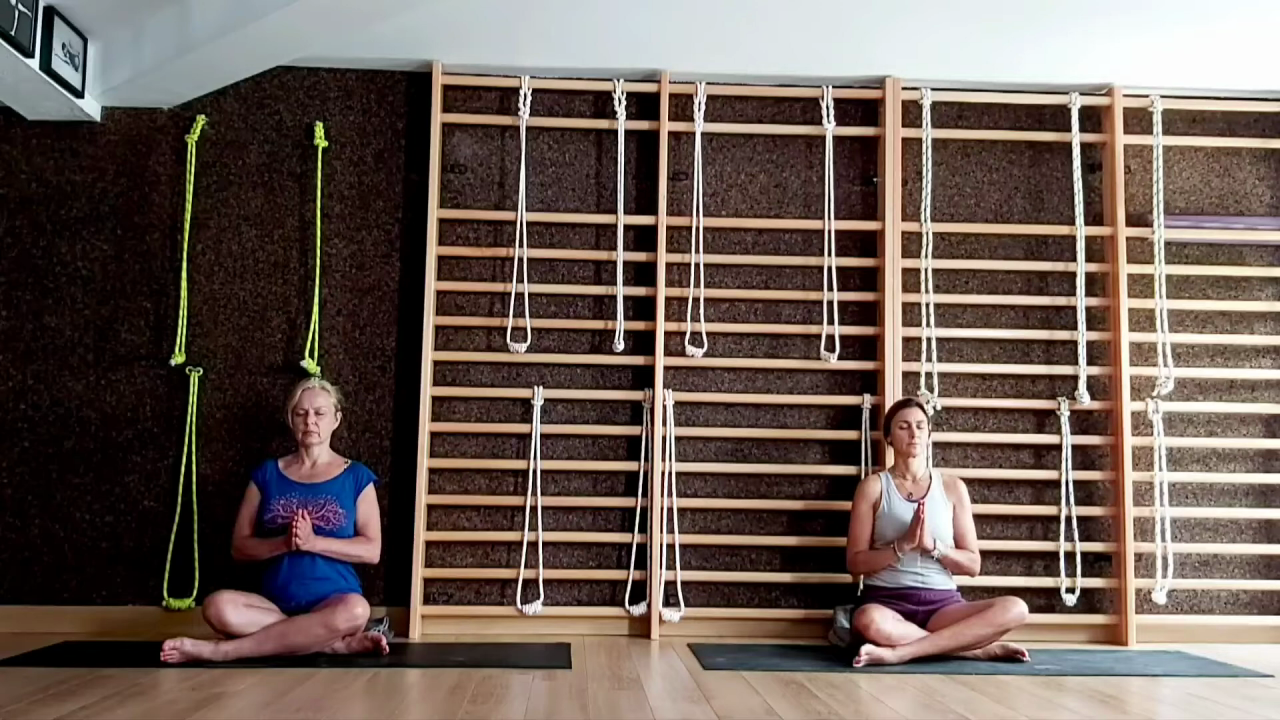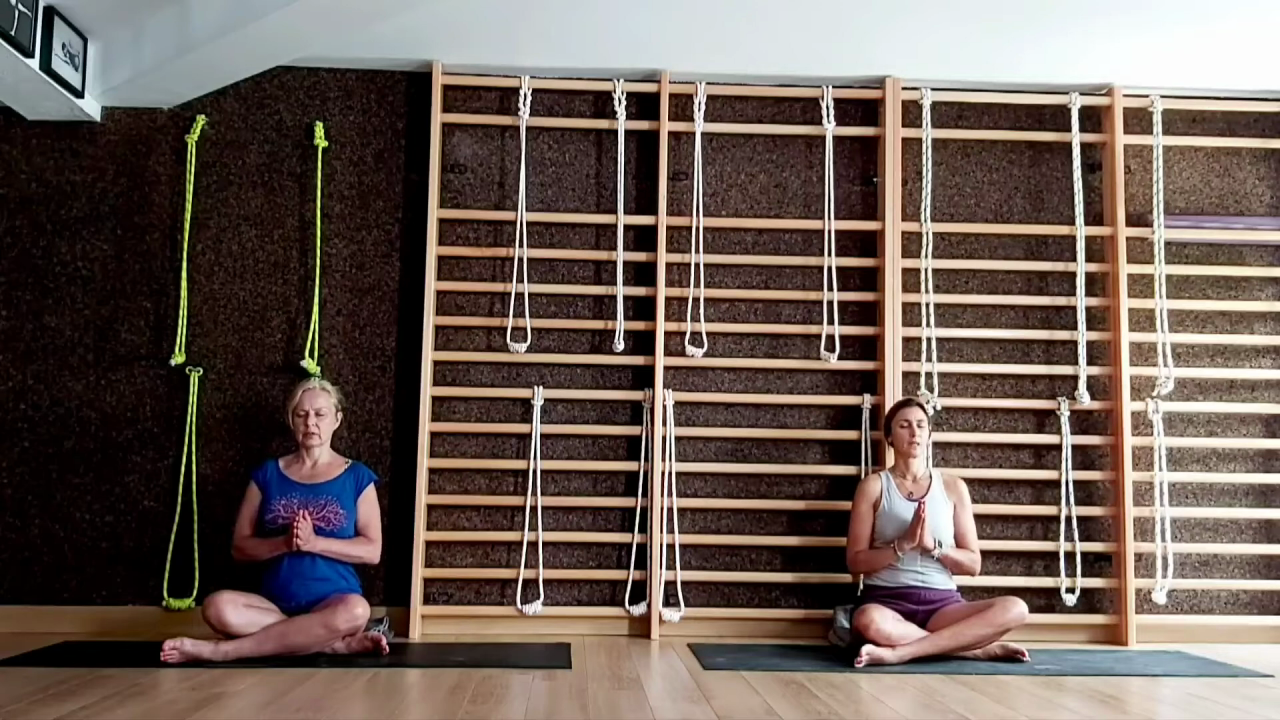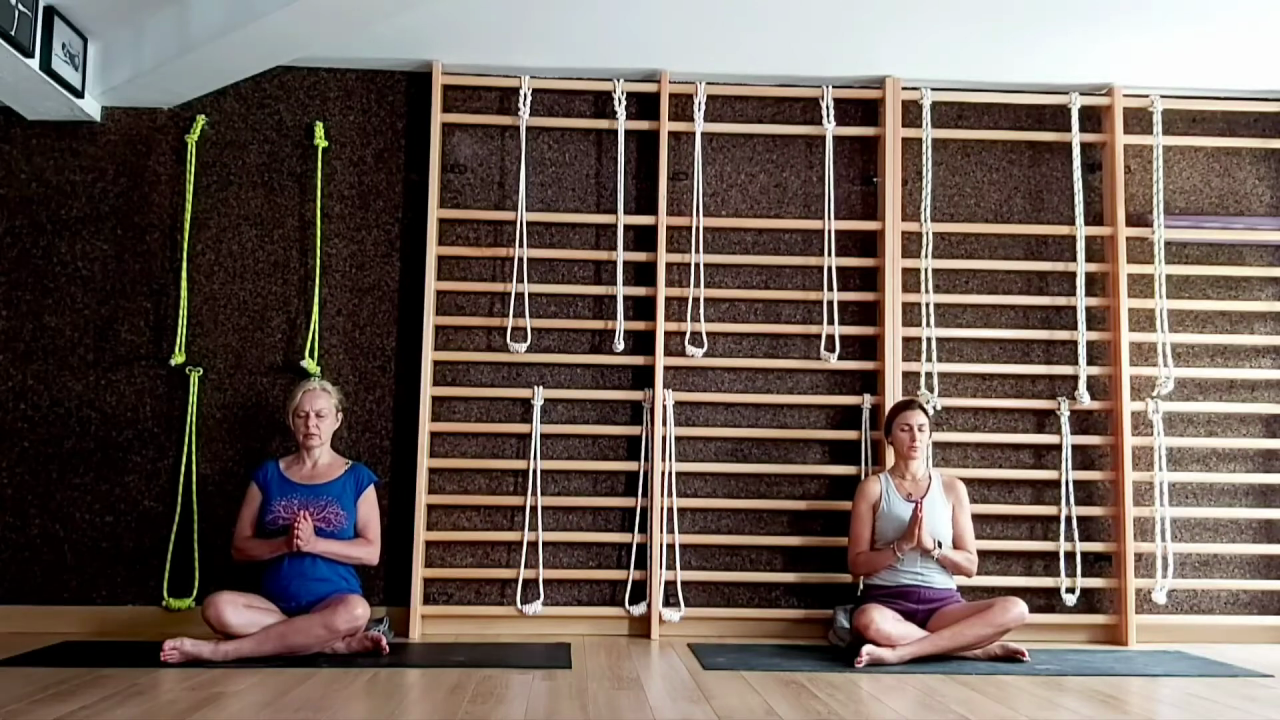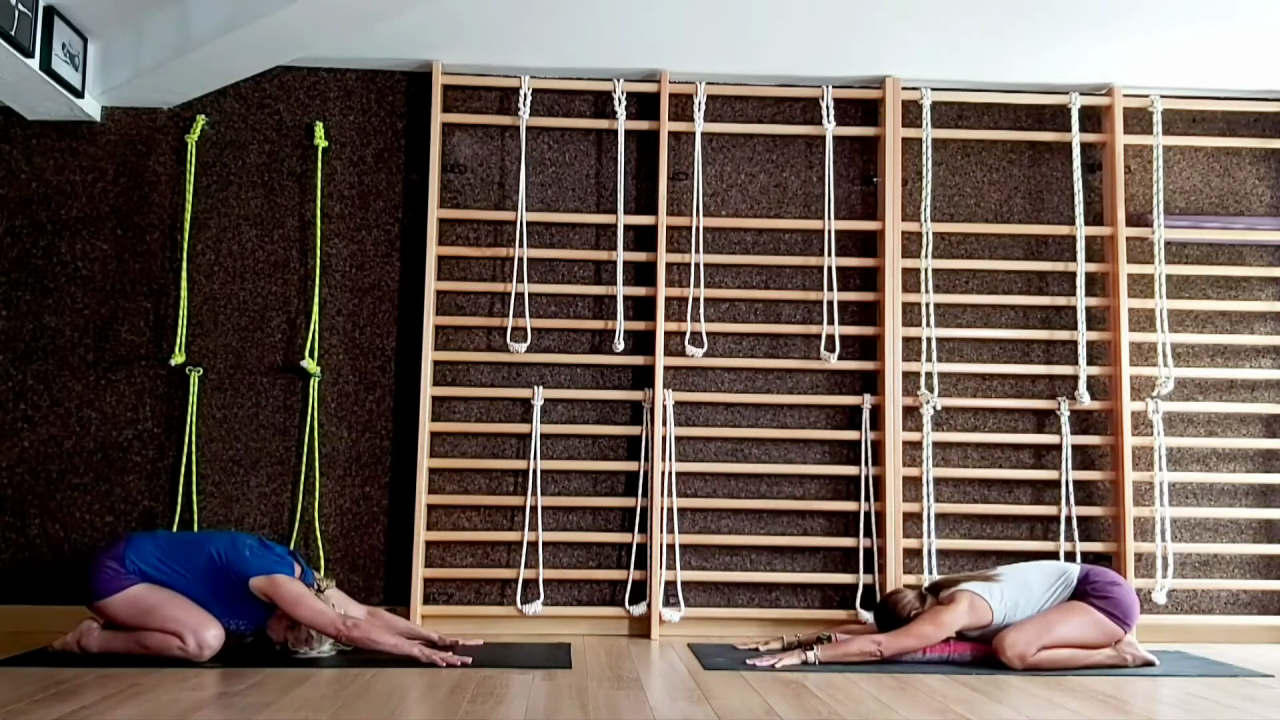
dt=0.7s
person 1, frame 1
left shoulder: (356, 477)
right shoulder: (267, 474)
left elbow: (371, 550)
right elbow: (240, 546)
left wrist: (313, 541)
right wrist: (284, 543)
left hip: (334, 601)
right hip: (274, 602)
left knee: (355, 610)
right knee: (219, 606)
left ankle: (222, 650)
right ankle: (339, 642)
person 1, frame 2
left shoulder: (357, 477)
right shoulder: (267, 474)
left elbow: (371, 550)
right elbow: (241, 547)
left wrist: (314, 542)
right wrist: (284, 543)
left hip: (334, 601)
right hip: (274, 602)
left knee: (354, 611)
right knee: (218, 607)
left ankle: (222, 650)
right ankle: (336, 642)
person 1, frame 3
left shoulder: (357, 478)
right shoulder: (268, 475)
left elbow: (371, 551)
right elbow: (240, 547)
left wrist: (313, 543)
right wrist: (285, 543)
left hip: (332, 602)
right hip: (274, 604)
left knee: (355, 611)
right knee: (218, 607)
left ankle: (219, 651)
right ankle: (338, 642)
person 1, frame 4
left shoulder: (298, 575)
right shoulder: (275, 578)
left elbow: (368, 614)
right elbow: (347, 628)
left wrist: (435, 637)
right wrist: (420, 651)
left hip: (140, 563)
right hip: (117, 573)
left knee: (233, 631)
right knee: (204, 640)
left ankle: (123, 625)
right ankle: (93, 639)
person 2, frame 1
left shoulder: (952, 487)
right shoulder: (873, 487)
left elbow: (972, 565)
right elbow: (855, 562)
left wrist: (932, 546)
right wrist: (903, 545)
left hip: (941, 602)
right hip: (886, 600)
left knee: (1014, 609)
right knee: (870, 622)
left ankle: (899, 652)
right ankle: (981, 649)
person 2, frame 2
left shoulder: (953, 487)
right shoulder: (873, 486)
left elbow: (973, 564)
right elbow: (855, 562)
left wrist: (932, 545)
right wrist: (903, 544)
left hip: (942, 602)
right hip: (885, 599)
left knee: (1014, 609)
right knee: (870, 622)
left ankle: (899, 652)
right ankle: (980, 648)
person 2, frame 3
left shoulder: (952, 488)
right shoulder: (872, 488)
left elbow: (970, 565)
right elbow: (857, 563)
left wrist: (932, 546)
right wrist: (904, 545)
left hip: (942, 602)
right hip: (887, 601)
left knee: (1015, 608)
right knee: (870, 622)
left ankle: (897, 653)
right ankle: (982, 649)
person 2, frame 4
left shoulder: (956, 610)
right shoulder: (936, 601)
left elbow: (880, 647)
right elbow: (868, 629)
left wrist: (804, 654)
right wrist: (796, 640)
left hip: (1106, 594)
right hip: (1081, 589)
left knee: (1013, 650)
left ankle: (1120, 653)
right ankle: (1110, 640)
